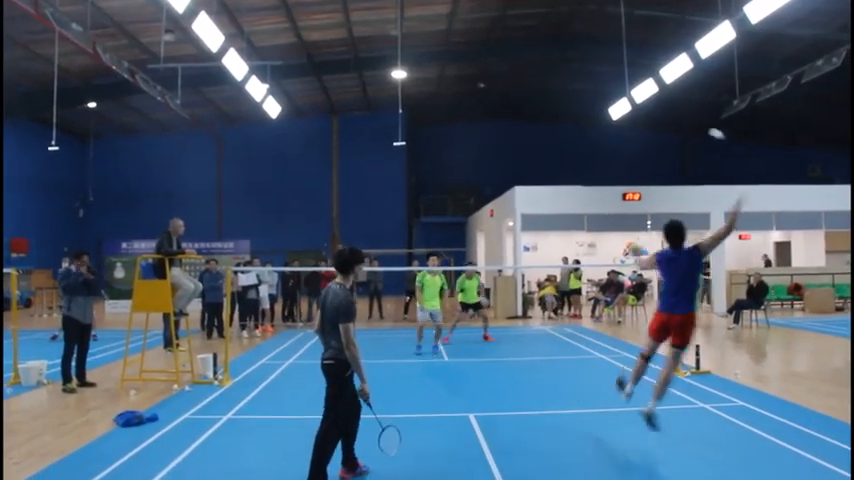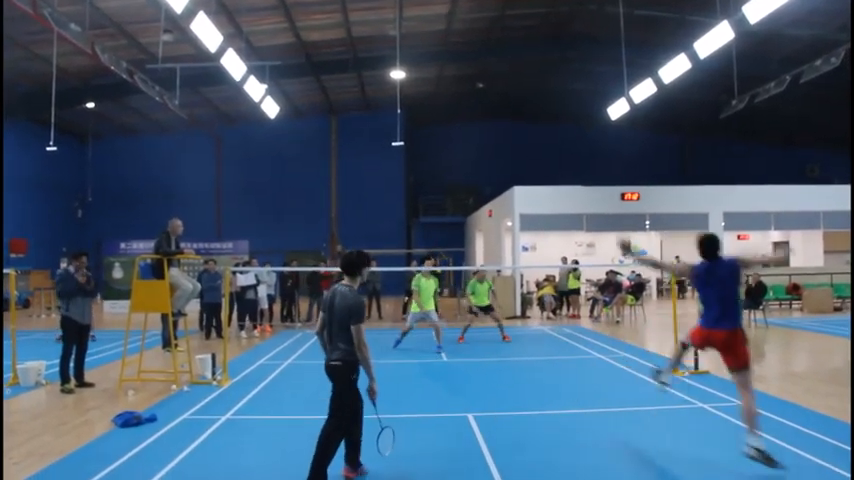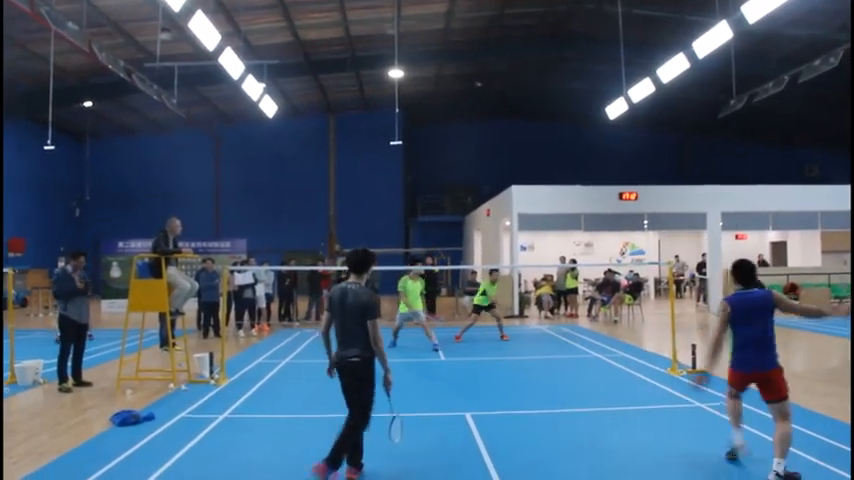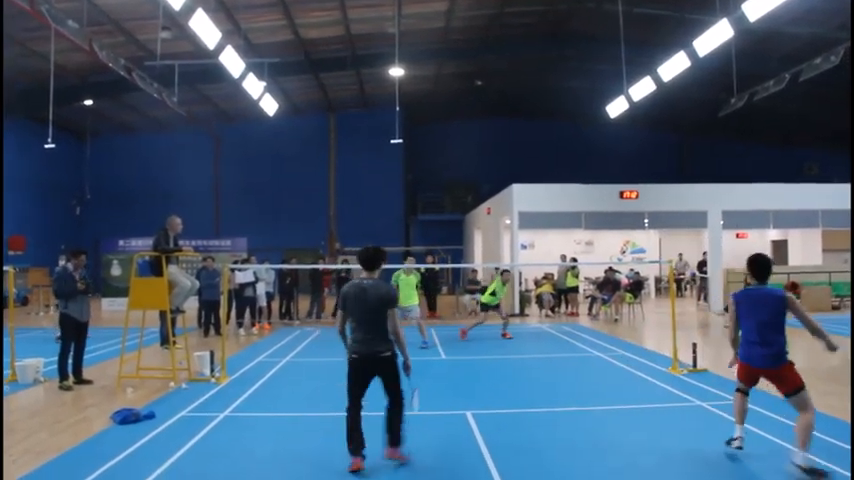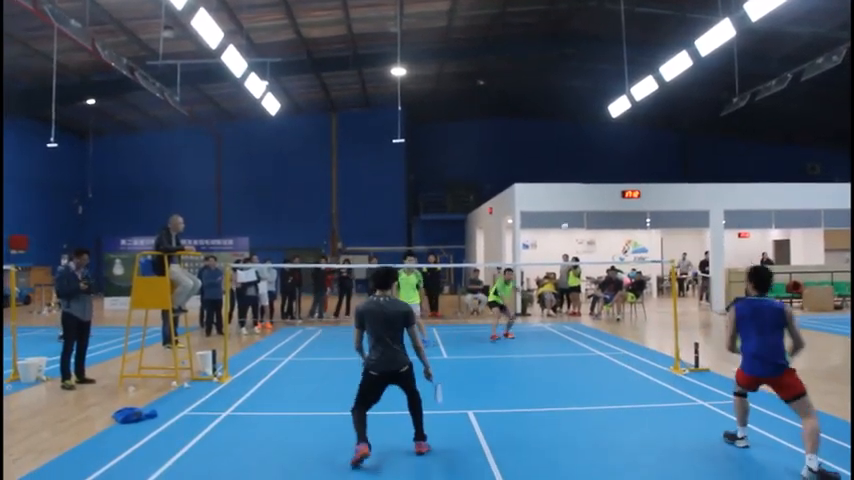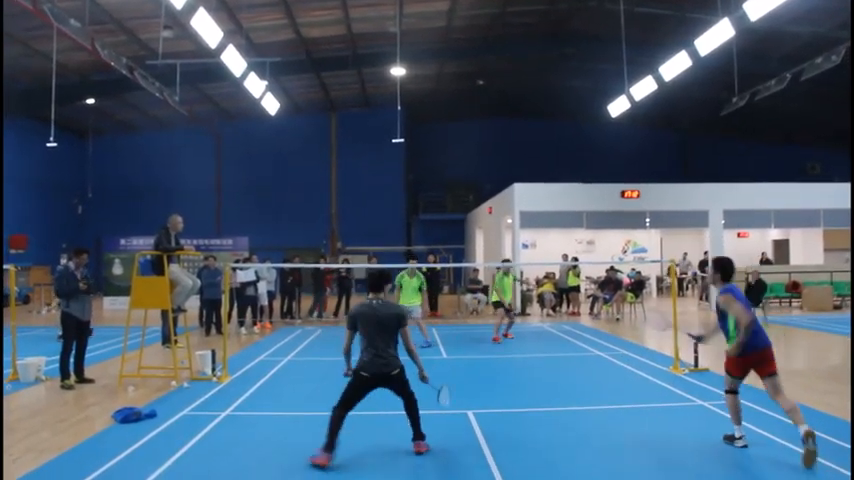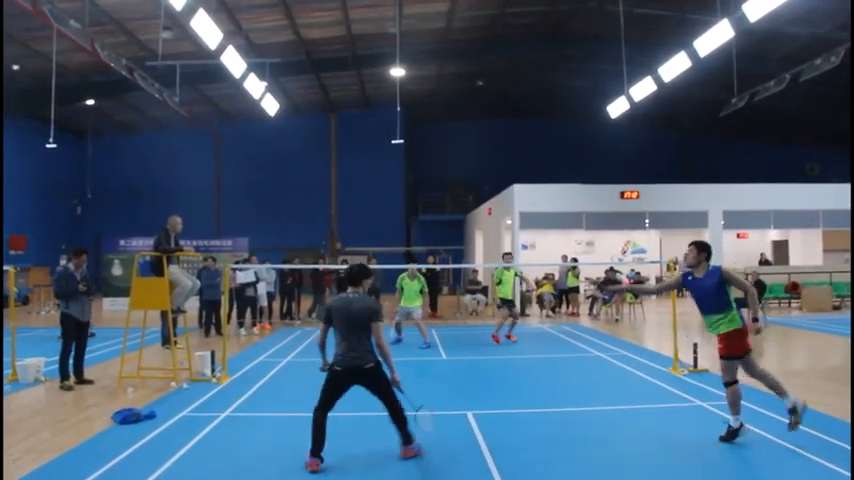
dt=0.2s
person 1, frame 1
left shoulder: (660, 258)
right shoulder: (697, 252)
left elbow: (642, 264)
right elbow: (725, 232)
left wrist: (638, 259)
right wrist: (735, 213)
left hip: (663, 313)
right hip: (684, 316)
left knee: (647, 352)
right knee: (671, 363)
left ankle: (629, 387)
right ankle: (651, 408)
person 1, frame 2
left shoulder: (695, 271)
right shoulder: (734, 265)
left elbow: (660, 265)
right elbow: (760, 260)
left wrist: (632, 254)
right wrist: (774, 258)
left hip: (707, 329)
right hip: (731, 333)
left knee: (685, 342)
right knee: (746, 390)
left ankle: (665, 375)
right ankle: (755, 445)
person 1, frame 3
left shoulder: (728, 303)
right shoulder: (770, 297)
left elbow: (718, 339)
right elbow: (804, 311)
left wrist: (707, 370)
right wrist: (833, 312)
left hip: (741, 366)
right hip: (768, 367)
left knee: (733, 395)
right knee: (783, 420)
left ankle: (738, 440)
person 1, frame 4
left shoulder: (736, 298)
right shoulder: (783, 297)
left elbow: (733, 335)
right elbow: (811, 326)
left wrist: (736, 355)
right wrist: (828, 341)
left hip: (748, 359)
right hip: (777, 362)
left knee: (741, 389)
right knee: (806, 410)
left ankle: (738, 436)
right ankle: (801, 461)
person 1, frame 5
left shoulder: (737, 308)
right shoulder: (782, 309)
left elbow: (730, 345)
right elbow: (799, 343)
left hip: (751, 368)
right hip: (779, 370)
left knee: (739, 391)
right knee: (809, 415)
left ankle: (741, 436)
person 1, frame 6
left shoulder: (724, 295)
right shoulder: (730, 291)
left elbow: (746, 320)
left wrist: (738, 345)
right wrist: (706, 334)
left hip: (743, 351)
right hip: (762, 347)
left knee: (731, 389)
right knee: (779, 395)
left ankle: (738, 435)
right ankle: (804, 431)
person 1, frame 7
left shoulder: (720, 273)
right shoulder: (685, 277)
left elbow: (750, 290)
right elbow: (655, 289)
left wrist: (755, 318)
right wrist: (628, 287)
left hip: (733, 328)
right hip: (722, 331)
left knee: (728, 379)
right knee: (753, 370)
left ankle: (736, 425)
right ankle: (793, 404)
person 2, frame 1
left shoulder: (328, 290)
right shoulder: (345, 299)
left elbow: (318, 328)
right elbow: (350, 345)
right wrist: (363, 381)
left hip: (331, 361)
right hip: (339, 365)
left knee: (352, 411)
right knee: (332, 423)
person 2, frame 2
left shoulder: (332, 293)
right shoulder: (355, 300)
left elbow: (319, 331)
right elbow: (360, 345)
right wrist: (372, 379)
left hip: (334, 362)
right hip: (345, 366)
left knee: (354, 412)
right knee: (336, 424)
person 2, frame 3
left shoulder: (335, 292)
right shoulder: (368, 297)
left elbow: (324, 330)
right elbow: (375, 340)
left wrist: (331, 358)
right wrist: (387, 370)
left hip: (342, 361)
right hip: (361, 362)
left knee: (356, 413)
right knee: (360, 416)
person 2, frame 4
left shoulder: (347, 290)
right shoulder: (387, 291)
left elbow: (340, 328)
right elbow: (395, 330)
right wrist: (406, 357)
left hip: (358, 356)
right hip: (384, 354)
left knee: (354, 407)
right knee: (396, 401)
left ankle: (356, 456)
right ankle: (394, 448)
person 2, frame 5
left shoulder: (363, 308)
right shoulder: (405, 308)
left elbow: (357, 344)
right elbow: (416, 343)
left wrist: (366, 359)
right wrist: (427, 366)
left hip: (375, 369)
right hip: (401, 367)
left knee: (359, 408)
right knee: (414, 400)
left ankle: (362, 445)
right ankle: (420, 442)
person 2, frame 6
left shoulder: (356, 311)
right shoulder: (398, 311)
left elbow: (347, 347)
right elbow: (408, 346)
left wrist: (348, 367)
right wrist: (421, 369)
left hip: (365, 371)
right hip: (392, 370)
left knee: (340, 409)
right knee: (409, 400)
left ankle: (325, 454)
right ankle: (419, 441)
person 2, frame 7
left shoulder: (332, 304)
right shoulder: (371, 305)
left elbow: (321, 340)
right elbow: (379, 342)
left wrist: (324, 361)
right wrist: (393, 371)
left hip: (340, 367)
right hip: (367, 366)
left knee: (321, 410)
right knee: (392, 403)
left ankle: (314, 458)
right ankle: (408, 446)
person 3, frame 1
left shoulder: (87, 275)
right shoulder: (66, 273)
left elbow: (96, 292)
right elbow: (67, 288)
left wrist: (91, 279)
right wrist: (79, 274)
left hip: (86, 316)
right hip: (71, 316)
left knee: (83, 349)
right knee: (69, 349)
left ankle: (81, 379)
right ankle: (67, 382)
person 3, frame 2
left shoulder: (86, 275)
right shoulder: (64, 275)
left elbow: (93, 295)
right elbow: (61, 293)
left wrist: (90, 288)
right wrist: (77, 283)
left hip: (85, 317)
right hip: (70, 317)
left knee: (82, 350)
right knee: (68, 350)
left ankle: (79, 379)
right ankle: (65, 383)
person 3, frame 3
left shoulder: (82, 274)
right shoulder: (61, 274)
left elbow: (88, 292)
right elbow: (57, 294)
left wrist: (87, 290)
right wrist: (75, 287)
left hip: (82, 316)
right hip: (67, 316)
left knee: (80, 349)
right knee: (65, 349)
left ankle: (77, 378)
right ankle: (63, 382)
person 3, frame 4
left shoulder: (83, 273)
right shoulder: (61, 273)
left elbow: (89, 291)
right elbow: (58, 293)
left wrist: (87, 289)
right wrist: (75, 288)
left hip: (83, 315)
right hip: (68, 315)
left knee: (80, 347)
right knee: (66, 347)
left ankle: (78, 376)
right ankle: (63, 380)
person 3, frame 5
left shoulder: (85, 272)
right shoulder: (64, 272)
left elbow: (91, 289)
right elbow: (60, 292)
left wrist: (89, 288)
right wrist: (78, 288)
left hip: (85, 314)
right hip: (70, 314)
left knee: (83, 346)
right knee: (68, 347)
left ankle: (80, 375)
right ankle: (65, 379)
person 3, frame 6
left shoulder: (85, 272)
right shoulder: (63, 271)
left elbow: (91, 290)
right elbow: (59, 292)
left wrist: (88, 287)
right wrist: (77, 287)
left hip: (84, 314)
right hip: (69, 314)
left knee: (82, 346)
right knee: (68, 346)
left ankle: (79, 375)
right ankle: (65, 378)
person 3, frame 7
left shoulder: (84, 273)
right shoulder: (62, 272)
left elbow: (90, 291)
right elbow: (58, 293)
left wrist: (88, 289)
right wrist: (76, 289)
left hip: (84, 314)
right hip: (69, 314)
left knee: (81, 347)
right knee: (67, 347)
left ankle: (79, 376)
right ankle: (64, 379)
person 4, frame 1
left shoulder: (177, 239)
right shoulder: (165, 238)
left elbow: (176, 254)
right elbow: (165, 251)
left wrist: (185, 252)
right wrist: (184, 251)
right hip: (166, 275)
left knee: (198, 286)
right knee: (189, 287)
left ankle: (179, 310)
right ankle: (176, 310)
person 4, frame 2
left shoulder: (176, 239)
right shoulder: (163, 238)
left elbow: (176, 254)
right elbow: (164, 252)
left wrist: (185, 253)
right wrist: (183, 251)
left hip: (175, 269)
right hip: (164, 271)
left knee: (196, 287)
right knee: (187, 287)
left ankle: (178, 308)
right ankle: (173, 310)
person 4, frame 3
left shoulder: (174, 239)
right shoulder: (161, 237)
left elbow: (174, 253)
right elbow: (162, 251)
left wrist: (183, 252)
right wrist: (181, 250)
left hip: (173, 269)
right hip: (162, 270)
left knee: (194, 286)
right knee: (184, 286)
left ankle: (176, 307)
right ankle: (171, 309)
person 4, frame 4
left shoulder: (174, 237)
right shoulder: (161, 235)
left elbow: (174, 252)
right elbow: (162, 249)
left wrist: (184, 250)
right wrist: (181, 249)
left hip: (173, 267)
right hip: (162, 268)
left knee: (194, 284)
right knee: (185, 284)
left ankle: (177, 305)
right ankle: (171, 307)
person 4, frame 5
left shoulder: (176, 236)
right shoulder: (163, 235)
left elbow: (176, 250)
right elbow: (165, 248)
left wrist: (186, 249)
right wrist: (183, 248)
left hip: (176, 266)
right hip: (165, 267)
left knee: (196, 283)
right knee: (187, 284)
left ankle: (179, 305)
right ankle: (173, 306)
person 4, frame 6
left shoulder: (175, 236)
right shoulder: (163, 234)
left elbow: (176, 250)
right elbow: (164, 248)
left wrist: (186, 249)
right wrist: (183, 247)
left hip: (175, 265)
right hip: (164, 267)
left knee: (196, 283)
right knee: (186, 283)
left ankle: (178, 304)
right ankle: (173, 306)
person 4, frame 7
left shoulder: (175, 237)
right shoulder: (162, 235)
left elbow: (175, 251)
right elbow: (163, 249)
left wrist: (185, 250)
right wrist: (182, 248)
left hip: (174, 266)
right hip: (163, 268)
left knee: (196, 284)
right knee: (186, 284)
left ankle: (177, 305)
right ankle: (172, 307)
